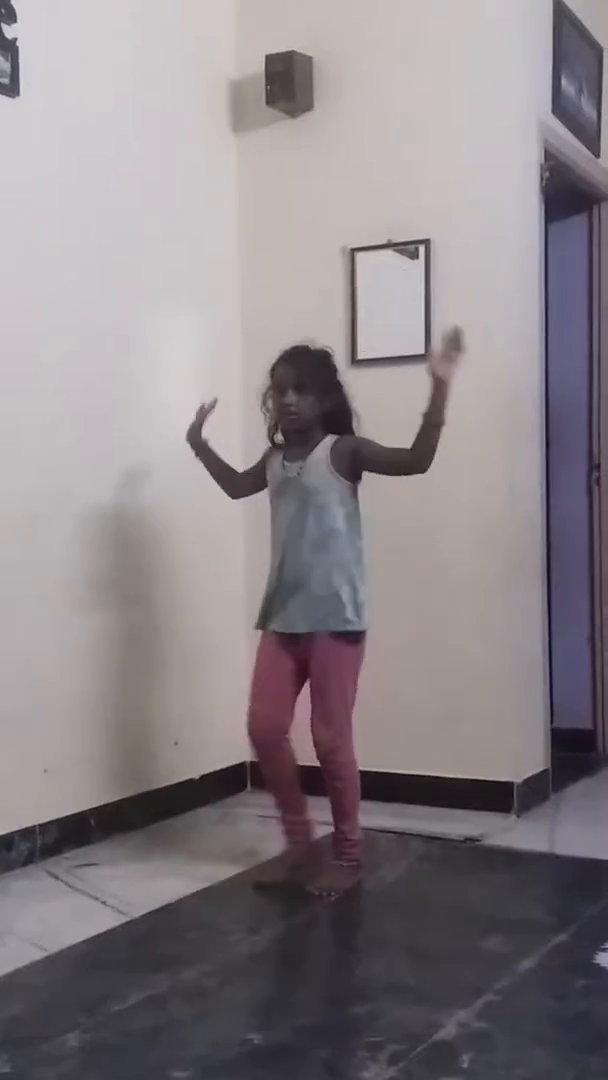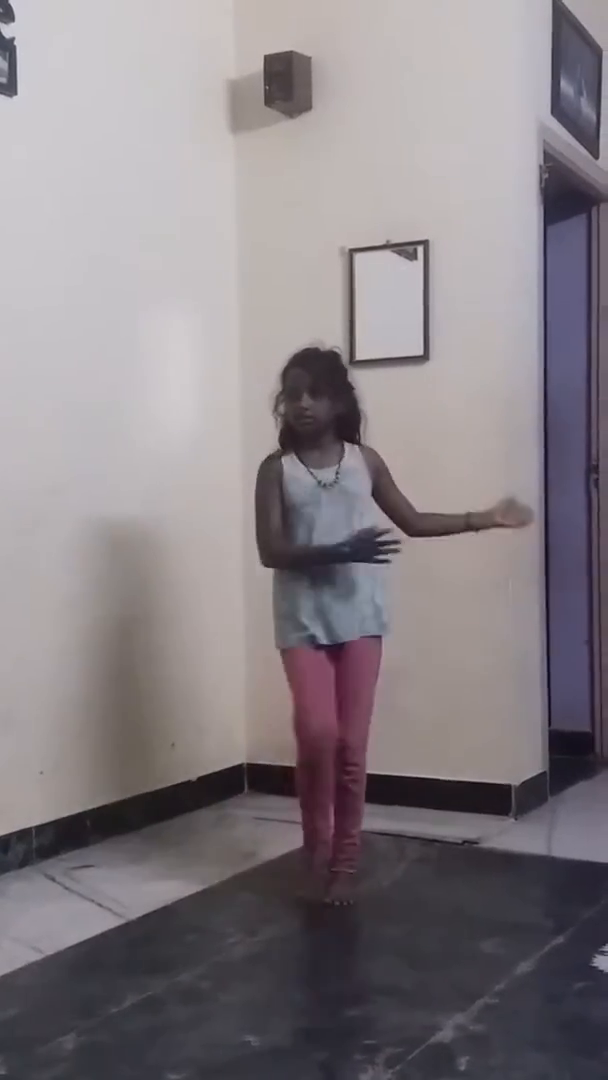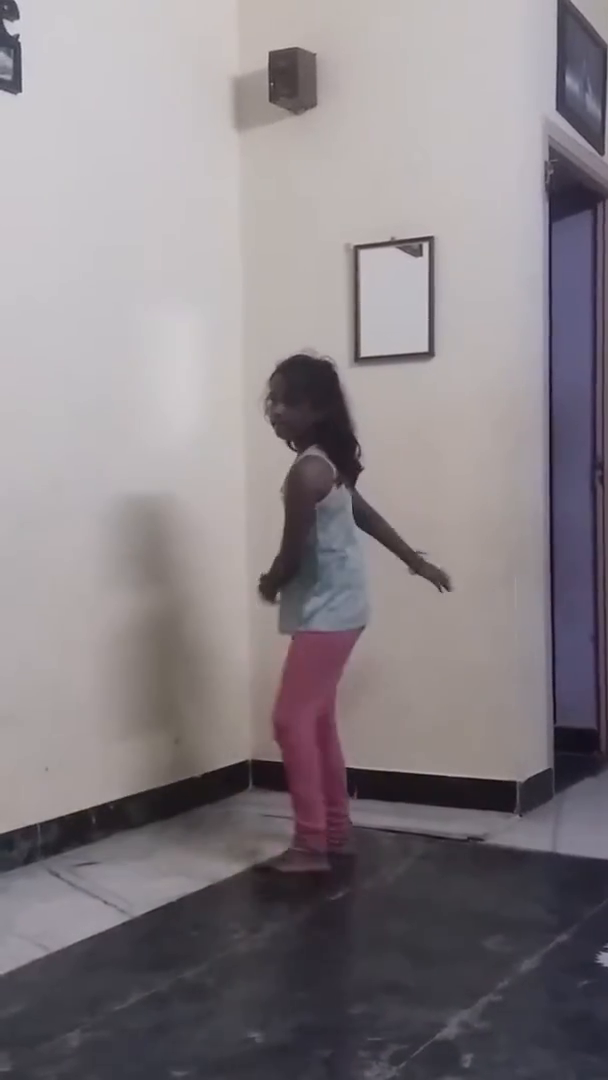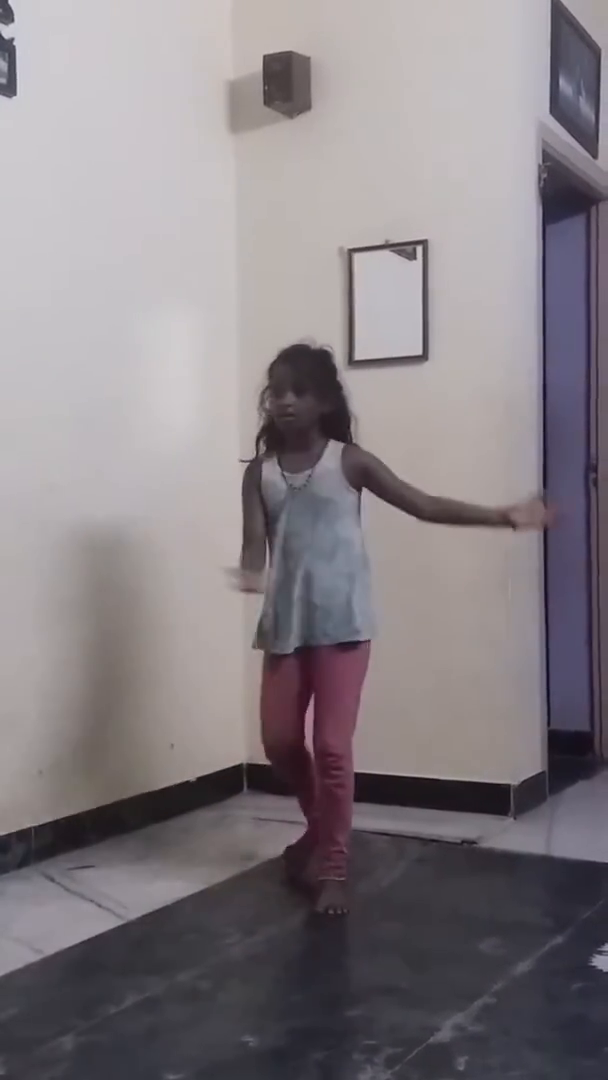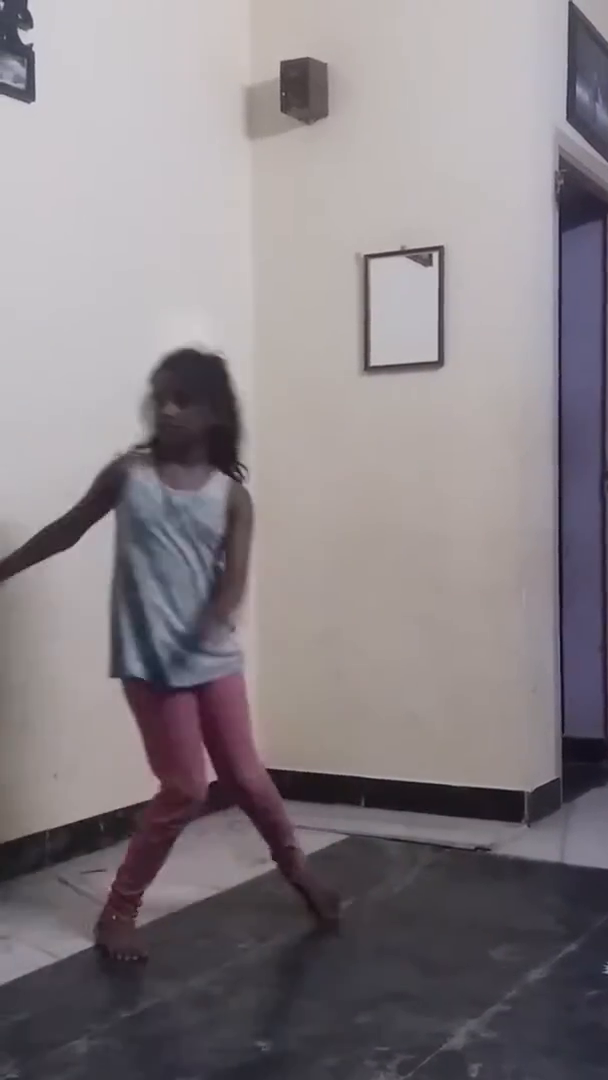
dt=1s
person 1, frame 1
left shoulder: (342, 451)
right shoulder: (274, 457)
left elbow: (417, 459)
right elbow: (236, 485)
left wrist: (439, 386)
right wrist: (199, 444)
left hip: (336, 616)
right hip: (282, 614)
left knee: (331, 737)
right knee: (265, 727)
left ankle: (347, 856)
right ankle: (300, 846)
person 1, frame 2
left shoulder: (365, 461)
right shoulder: (275, 469)
left elbow: (412, 521)
right elbow: (270, 550)
left wrist: (484, 519)
right wrist: (337, 551)
left hip: (359, 620)
right hip: (301, 623)
left knee: (352, 747)
right knee: (317, 733)
left ankle: (343, 865)
right ankle: (316, 847)
person 1, frame 3
left shoulder: (306, 471)
right shoulder: (329, 465)
left elbow: (294, 555)
right elbow: (366, 517)
left wrist: (272, 582)
right wrist: (414, 562)
left hip: (323, 612)
right hip: (332, 608)
left knee: (292, 718)
right knee: (315, 715)
left ankle: (310, 843)
right ankle: (334, 830)
person 1, frame 4
left shoulder: (347, 460)
right shoulder: (258, 473)
left elbow: (421, 505)
right elbow: (257, 544)
left wrist: (503, 515)
right wrist: (252, 568)
left hip: (344, 624)
right hip: (284, 625)
left knee: (332, 749)
right knee: (279, 740)
left ankle: (333, 868)
right ankle: (317, 832)
person 1, frame 5
left shoulder: (231, 493)
right shoulder: (128, 473)
left elbow: (233, 583)
right elbow: (66, 530)
left wrist: (209, 624)
left hip: (212, 655)
right hip: (147, 658)
left knee: (246, 777)
right knee: (183, 789)
left ankle: (297, 868)
right ankle: (118, 911)
